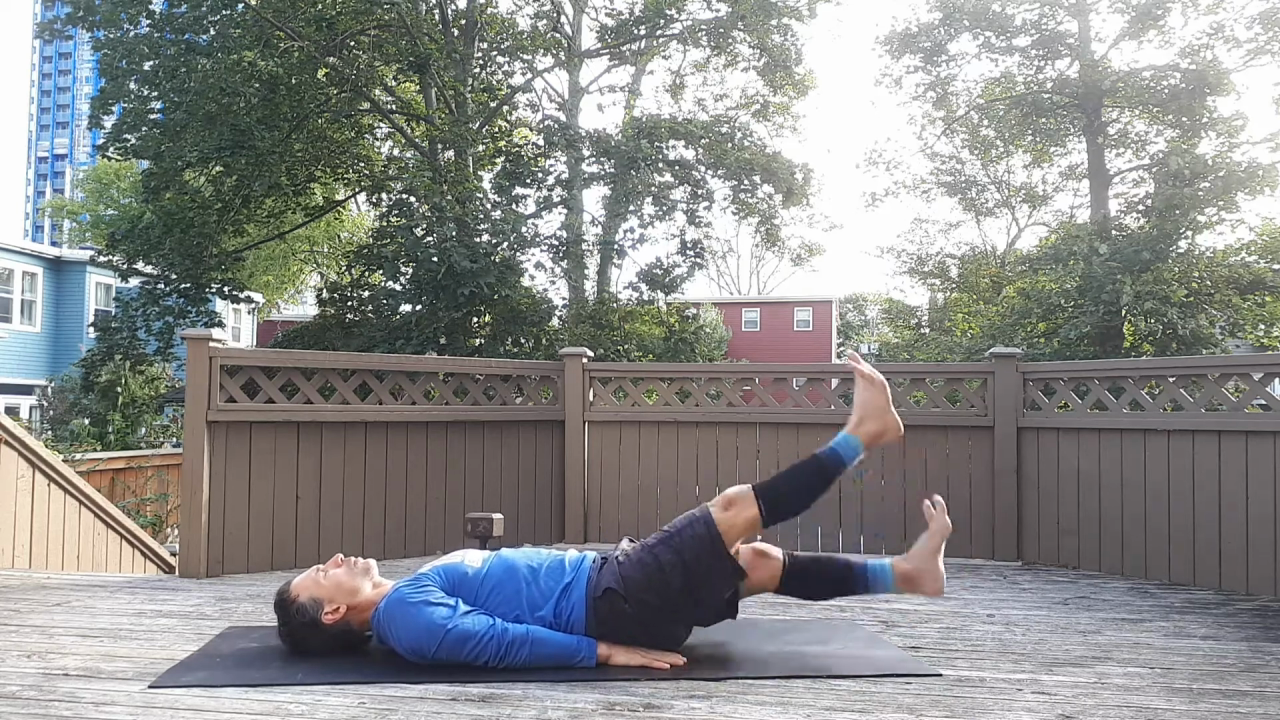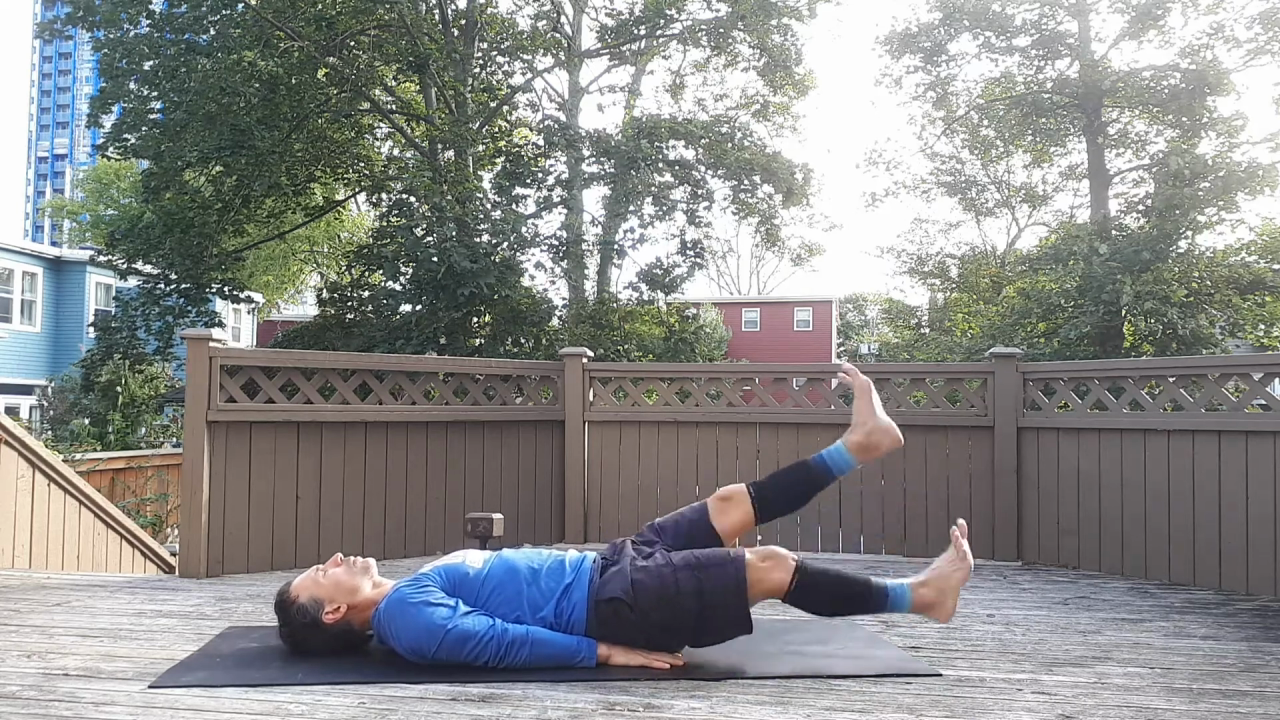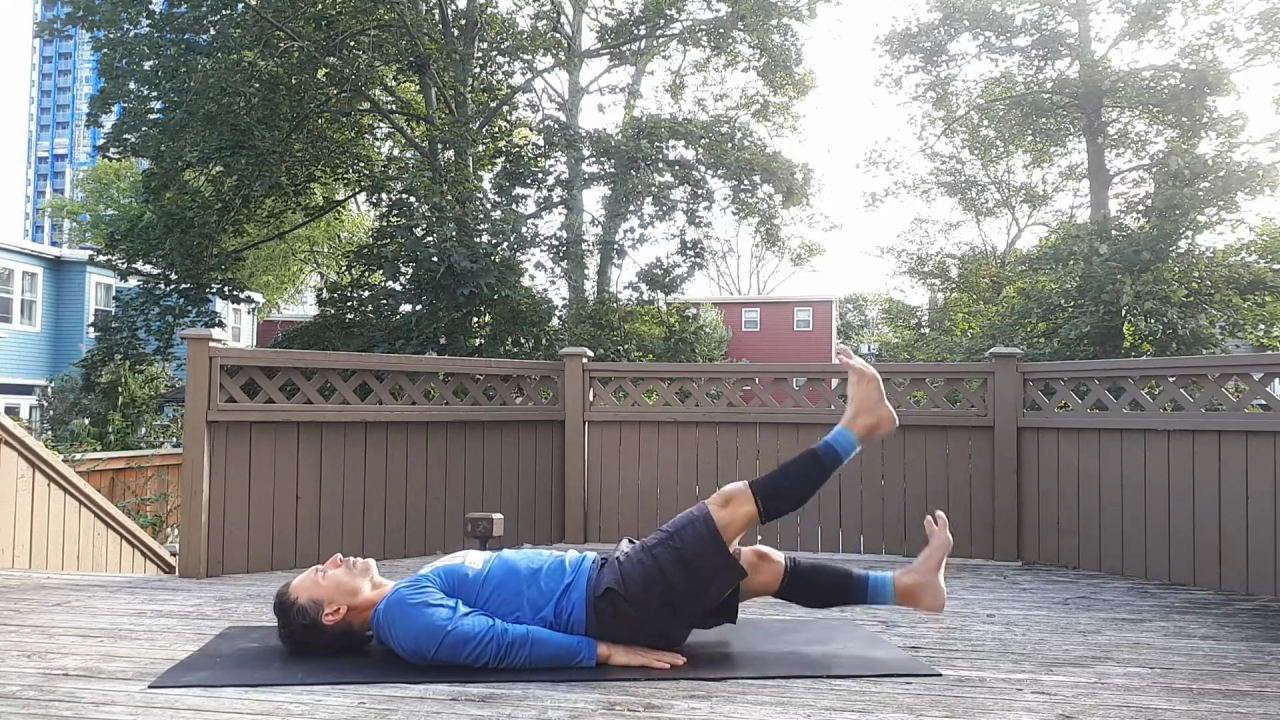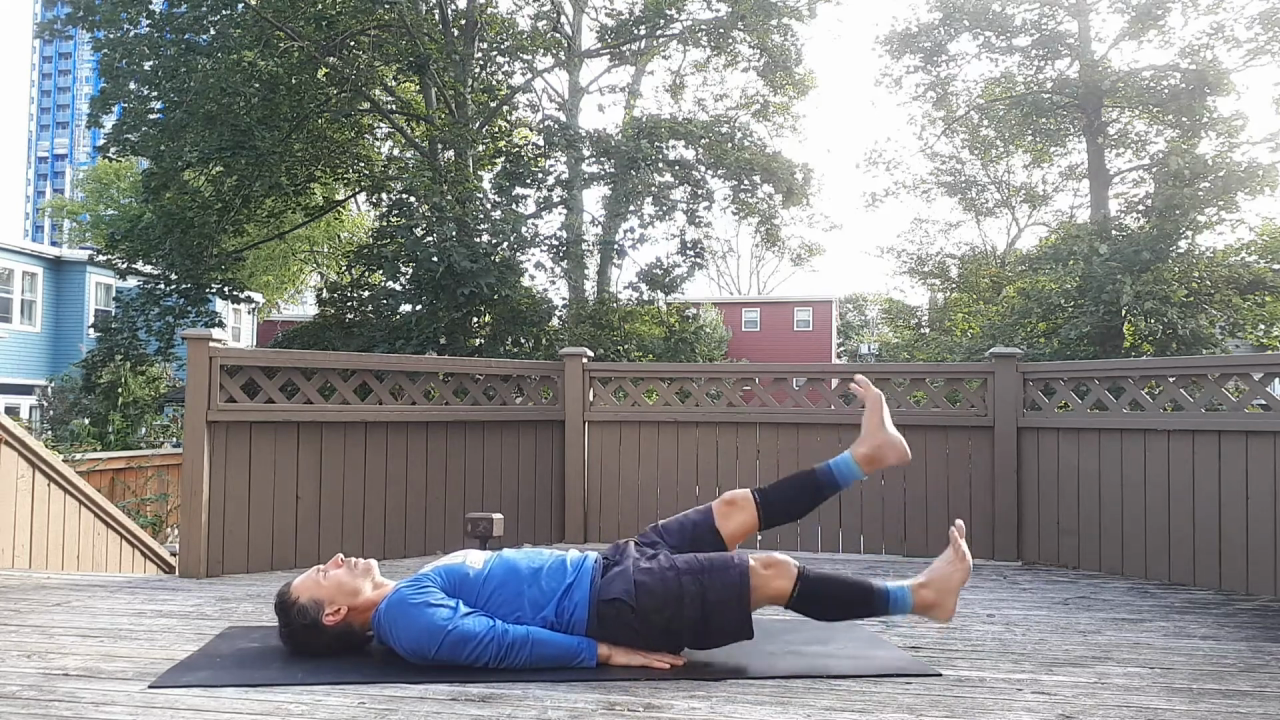
dt=0.4s
person 1, frame 1
left shoulder: (411, 591)
right shoulder: (405, 618)
right elbow: (503, 643)
right wrist: (609, 650)
left hip: (604, 575)
right hip: (612, 605)
left knee: (758, 560)
right knee: (737, 507)
left ankle: (902, 570)
right ankle: (861, 434)
person 1, frame 2
left shoulder: (413, 592)
right shoulder: (407, 619)
right elbow: (503, 643)
right wrist: (608, 651)
left hip: (606, 569)
right hip: (612, 606)
left knee: (732, 505)
right knee: (769, 565)
left ankle: (857, 442)
right ankle: (915, 595)
person 1, frame 3
left shoulder: (412, 592)
right shoulder: (405, 619)
right elbow: (502, 644)
right wrist: (607, 650)
left hip: (604, 576)
right hip: (612, 606)
left knee: (759, 562)
right knee: (734, 503)
left ankle: (903, 584)
right ankle: (854, 427)
person 1, frame 4
left shoulder: (414, 589)
right shoulder: (405, 618)
right elbow: (500, 643)
right wrist: (609, 651)
left hip: (606, 569)
right hip: (612, 604)
left knee: (737, 509)
right knee: (771, 573)
left ankle: (866, 455)
right ankle: (915, 596)
